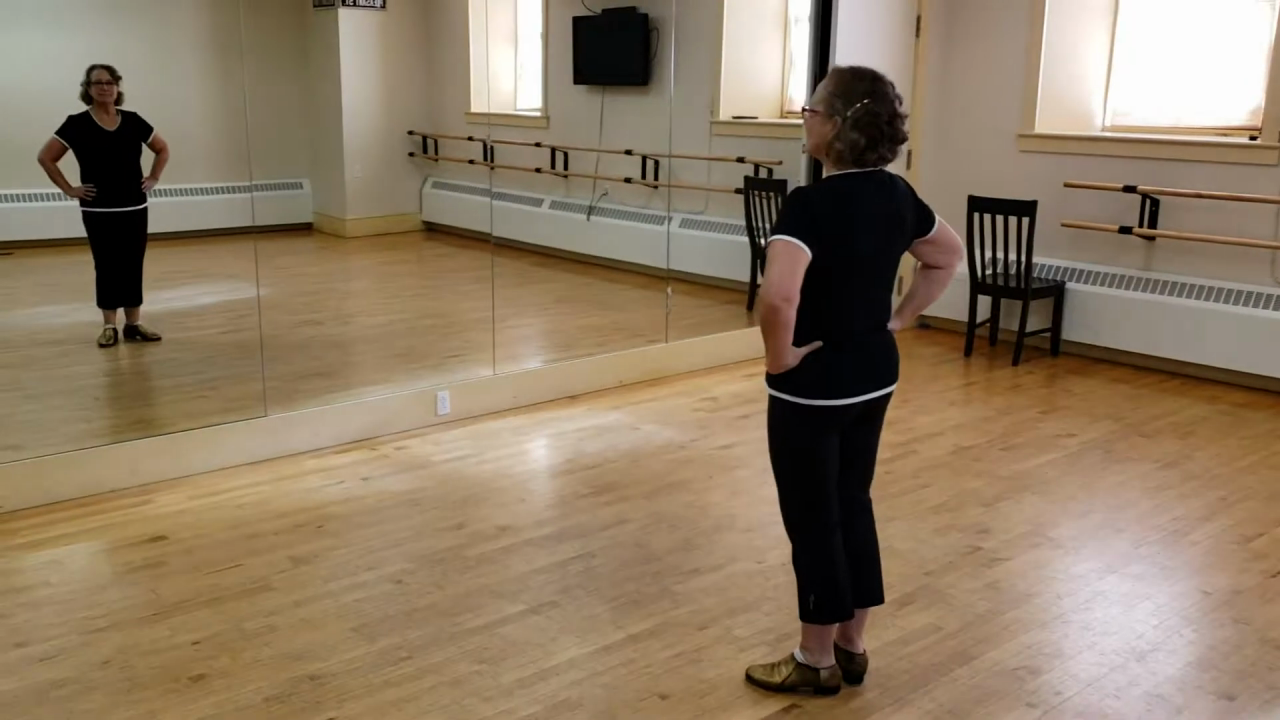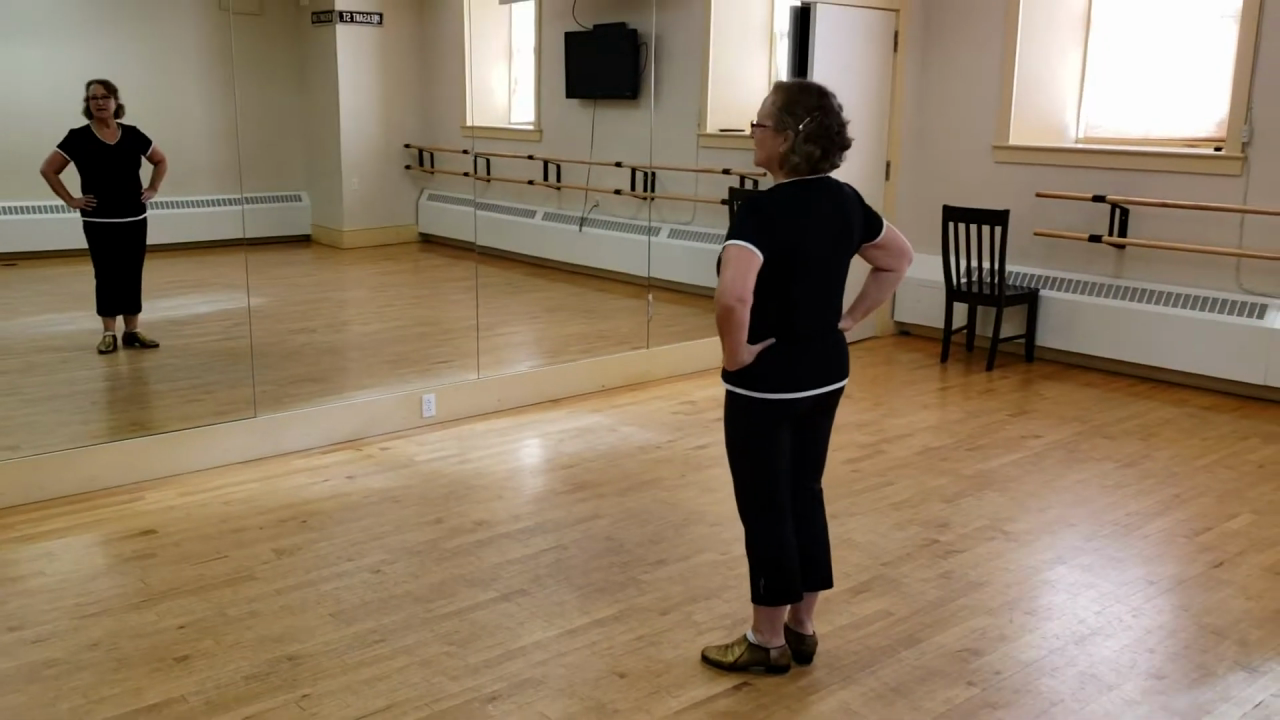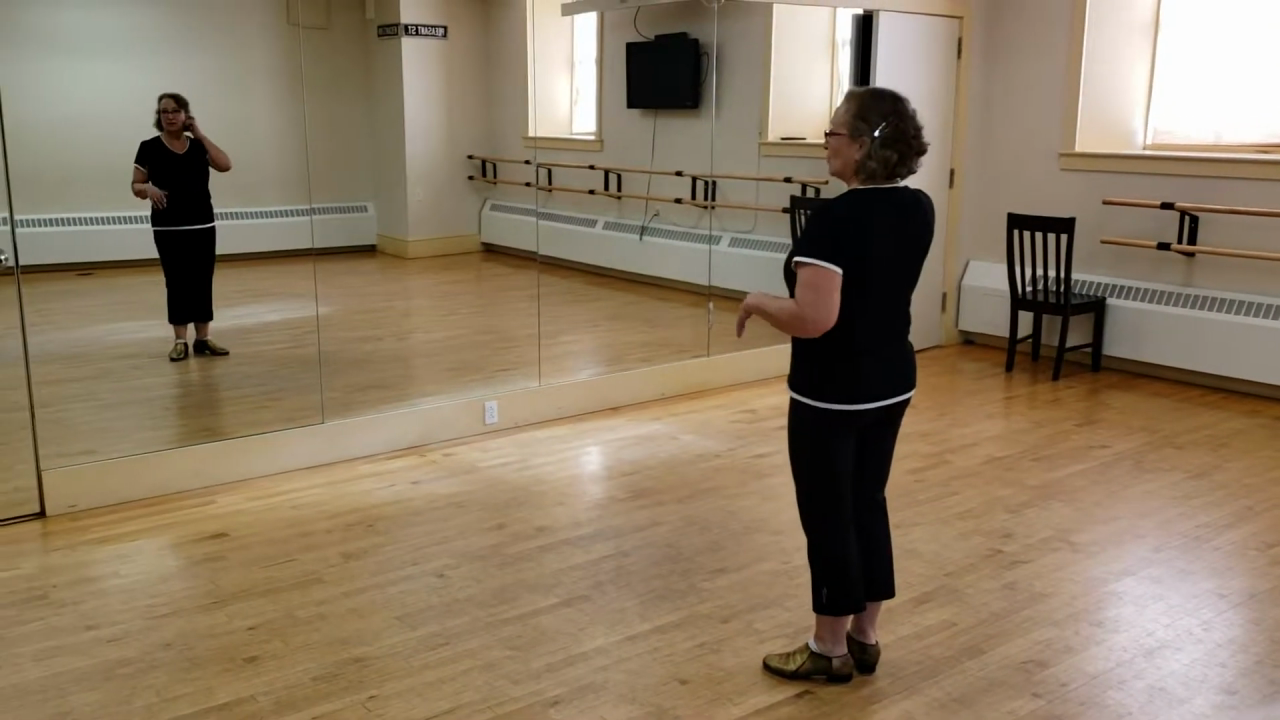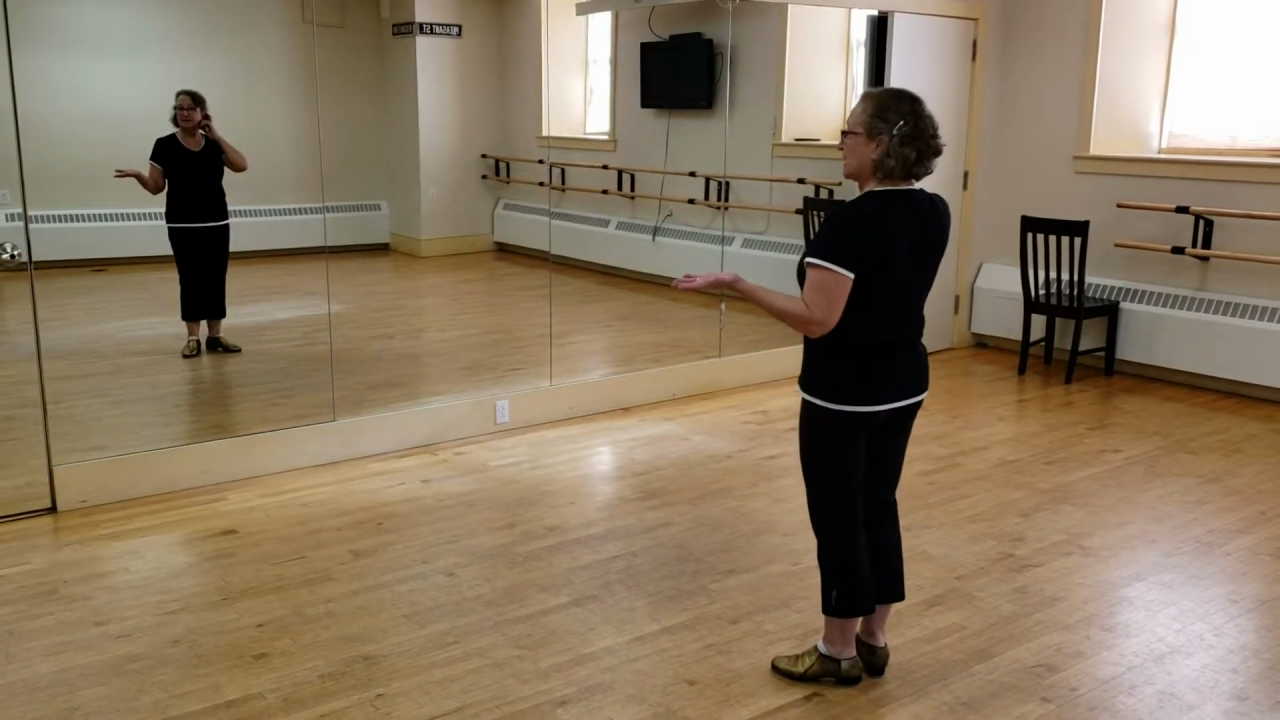
dt=1s
person 1, frame 1
left shoulder: (810, 204)
right shoulder: (895, 194)
left elbow: (779, 296)
right elbow: (949, 256)
left wrist: (779, 356)
left hip: (813, 387)
right hip: (874, 376)
left knee: (812, 518)
right knee: (853, 505)
left ankle: (817, 660)
right ankle: (852, 646)
person 1, frame 2
left shoulder: (762, 210)
right shoulder: (843, 200)
left elbow: (732, 297)
right elbow: (898, 258)
left wrist: (736, 353)
right wrist: (849, 317)
left hip: (767, 384)
right hip: (826, 374)
left knee: (766, 507)
right knee: (805, 494)
left ankle: (767, 641)
right ankle: (802, 628)
person 1, frame 3
left shoulder: (835, 218)
right shoulder: (919, 210)
left elbow: (813, 319)
left wrist: (756, 302)
left hip: (831, 394)
right hip: (893, 384)
left knee: (829, 517)
right knee: (868, 504)
left ankle: (829, 650)
right ankle: (864, 638)
person 1, frame 4
left shoulder: (852, 221)
right shoulder: (933, 213)
left elbow: (816, 317)
left wrist: (735, 284)
left hip: (843, 395)
right hip: (904, 386)
left knee: (838, 517)
right knee: (878, 506)
left ankle: (839, 652)
right ankle: (874, 640)
person 2, frame 1
left shoulder: (133, 121)
right shoulder: (77, 124)
left elbow: (162, 149)
right elbow: (45, 157)
left wrist: (153, 178)
right wrist: (69, 189)
left hip: (134, 208)
right hip: (98, 210)
left knee: (133, 266)
right knee: (107, 267)
left ankle: (134, 324)
right ankle: (109, 327)
person 2, frame 2
left shoulder: (132, 135)
right shoulder: (79, 137)
left elbow: (160, 160)
right elbow: (48, 169)
left wrist: (153, 189)
right wrist: (70, 200)
left hip: (134, 218)
right hip: (99, 220)
left knee: (132, 274)
right knee: (106, 275)
left ankle: (133, 331)
right ankle: (109, 334)
person 2, frame 3
left shoulder: (199, 146)
right shoulder: (149, 148)
left elbow: (225, 165)
right elbow: (136, 186)
left wrist: (200, 135)
right wrist: (147, 189)
left hip: (203, 225)
right hip: (168, 228)
left knee: (203, 281)
right knee: (177, 282)
left ankle: (203, 338)
right ankle: (180, 341)
person 2, frame 4
left shoulder: (214, 145)
right shoulder: (165, 145)
left elbow: (241, 165)
right elbow: (156, 186)
left wrist: (217, 136)
right wrist: (138, 175)
left hip: (216, 223)
right hip: (183, 225)
left knee: (216, 279)
right knee: (190, 279)
left ankle: (215, 335)
right ankle: (193, 338)
